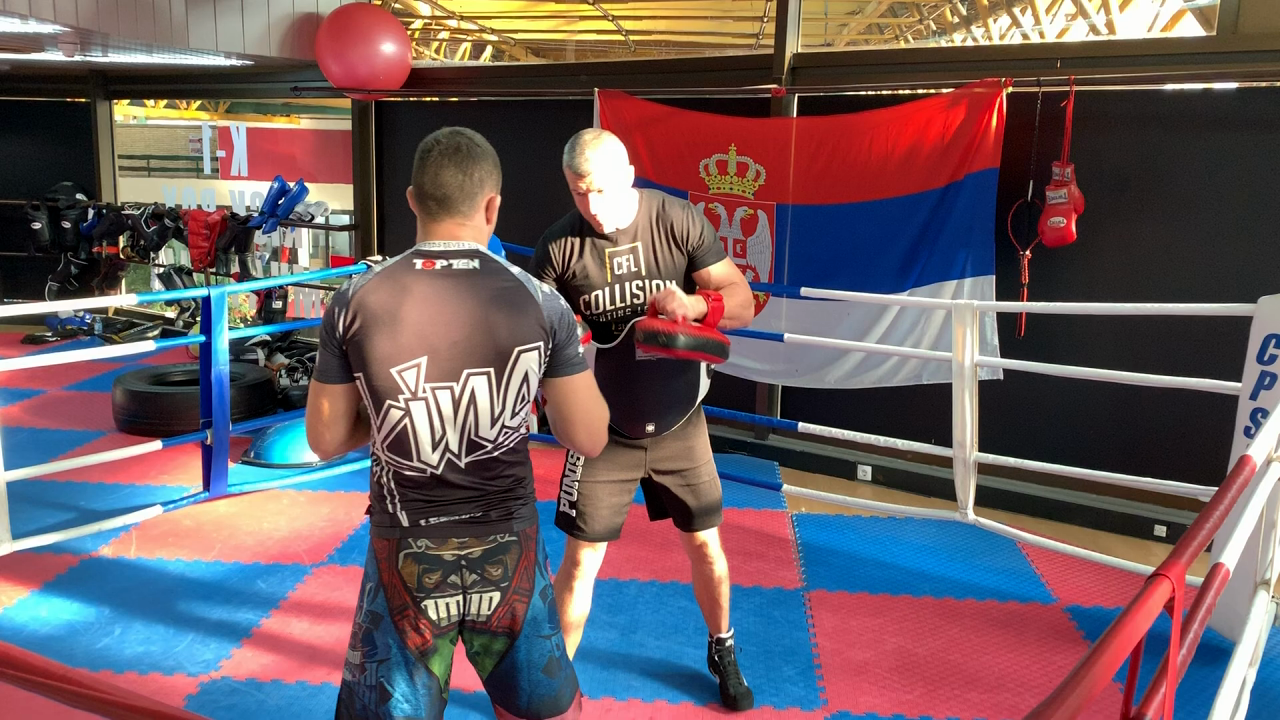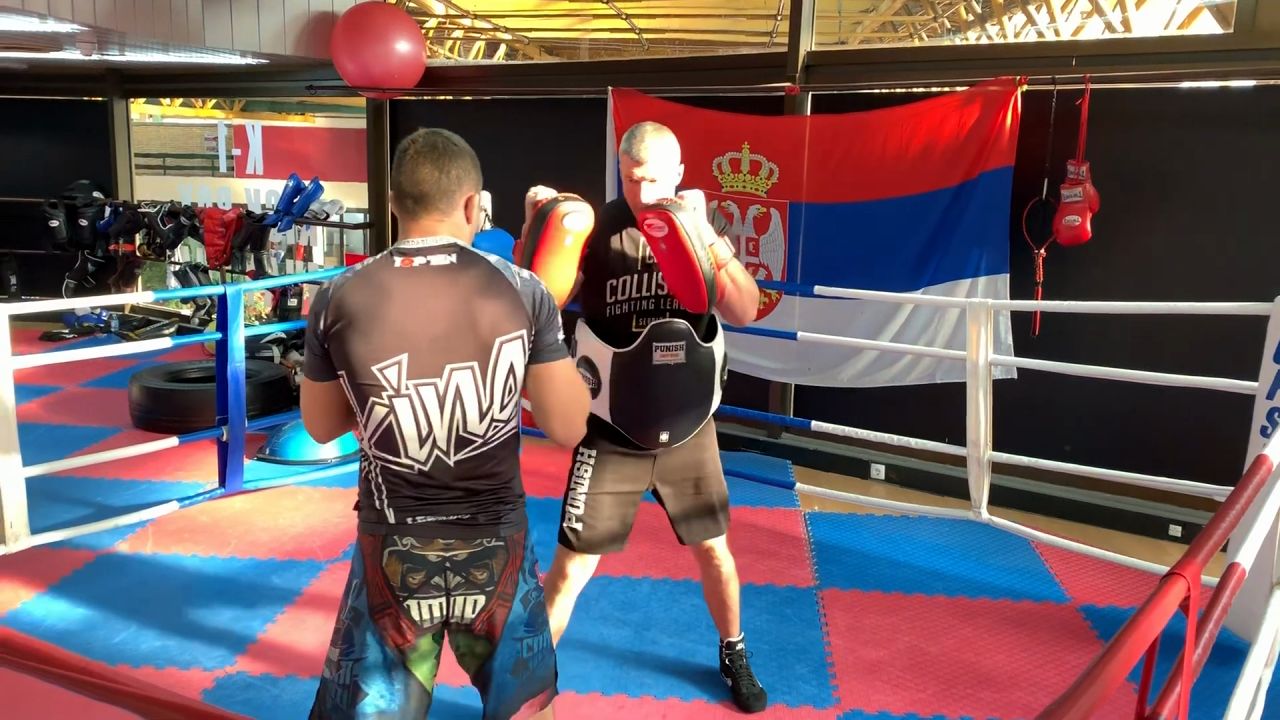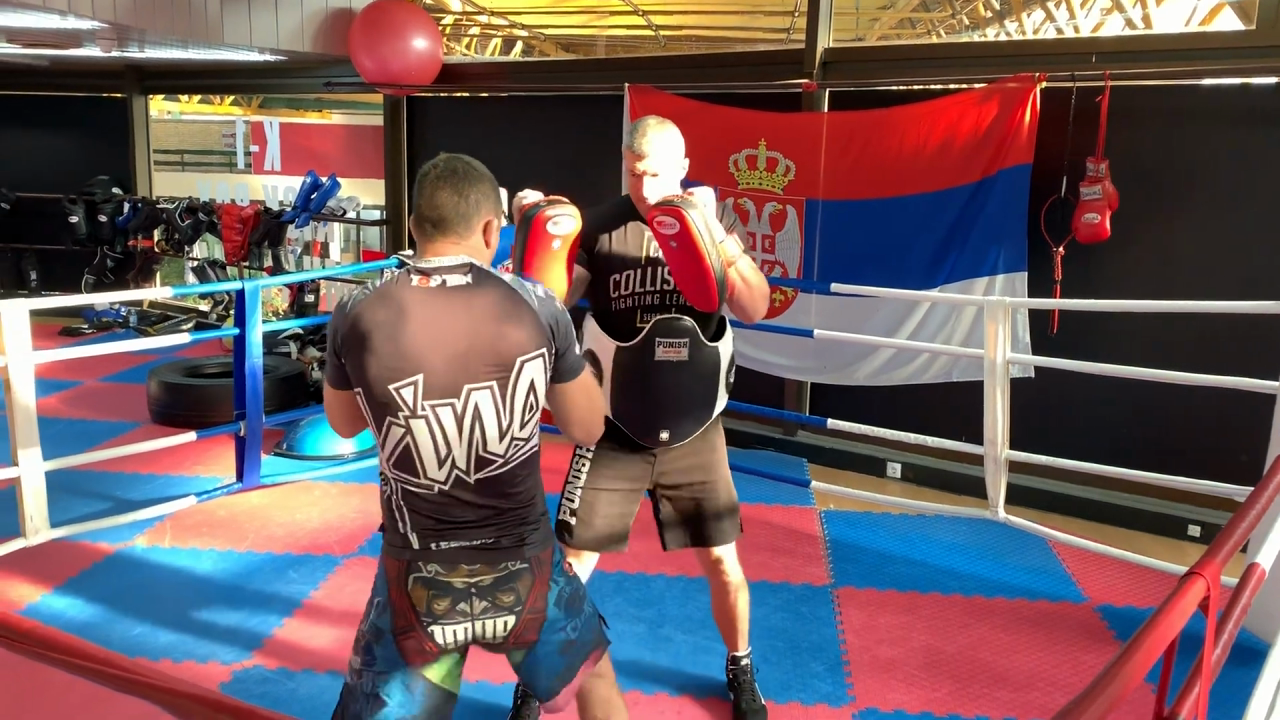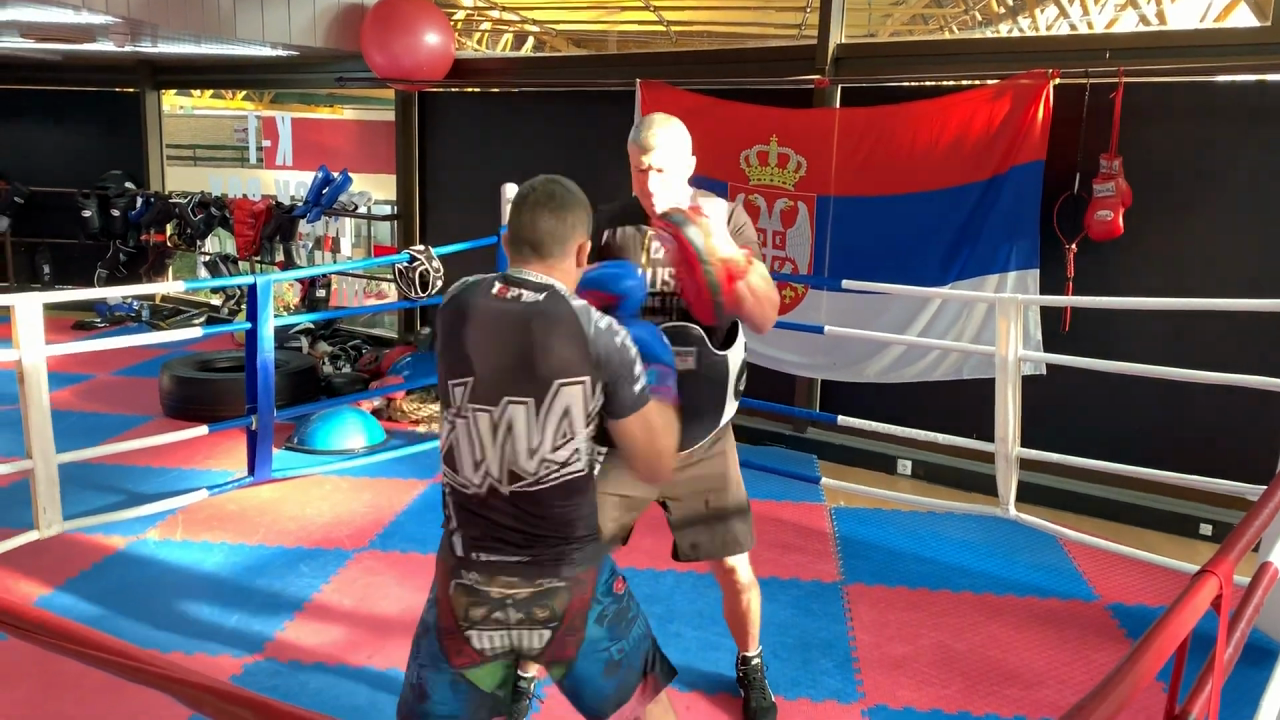
dt=0.4s
person 1, frame 1
left shoulder: (682, 222)
right shoulder: (561, 242)
left elbow: (742, 309)
left wrist: (692, 307)
left hip: (677, 419)
right hip: (602, 423)
left knee: (705, 543)
right knee: (581, 557)
left ankle: (722, 651)
person 1, frame 2
left shoulder: (706, 224)
right shoulder: (593, 230)
left elbow: (745, 312)
left wrist: (706, 238)
right wrist: (537, 232)
left hip: (688, 427)
right hip: (610, 433)
left knee: (713, 550)
right knee: (572, 566)
left ankle: (733, 653)
person 1, frame 3
left shoulder: (714, 222)
right shoulder: (599, 228)
left elbow: (755, 308)
left wrist: (714, 235)
left hip: (694, 429)
right hip: (614, 429)
left knee: (721, 560)
right knee: (573, 562)
left ankle: (740, 670)
person 1, frame 4
left shoulder: (726, 219)
right shoulder: (606, 227)
left elbow: (764, 314)
left wrist: (725, 246)
left hip: (702, 435)
left knee: (734, 567)
left ankle: (749, 668)
person 2, frame 1
left shoulder: (356, 301)
right shoulder: (539, 302)
left elbow: (326, 442)
right elbow: (589, 438)
left hip: (407, 558)
right hip: (506, 550)
person 2, frame 2
left shoulder: (338, 299)
right shoulder: (521, 291)
left elbow: (322, 425)
right elbow: (569, 427)
left hip: (393, 556)
right hip: (493, 549)
person 2, frame 3
left shoulder: (357, 315)
right shoulder: (536, 308)
left elbow: (345, 421)
right elbow: (588, 428)
left hip: (419, 577)
right hip: (520, 566)
person 2, frame 4
left shoulder: (458, 306)
right shoulder: (599, 335)
right elbow: (658, 464)
right wrist: (660, 380)
left hip: (472, 582)
right hip: (570, 581)
